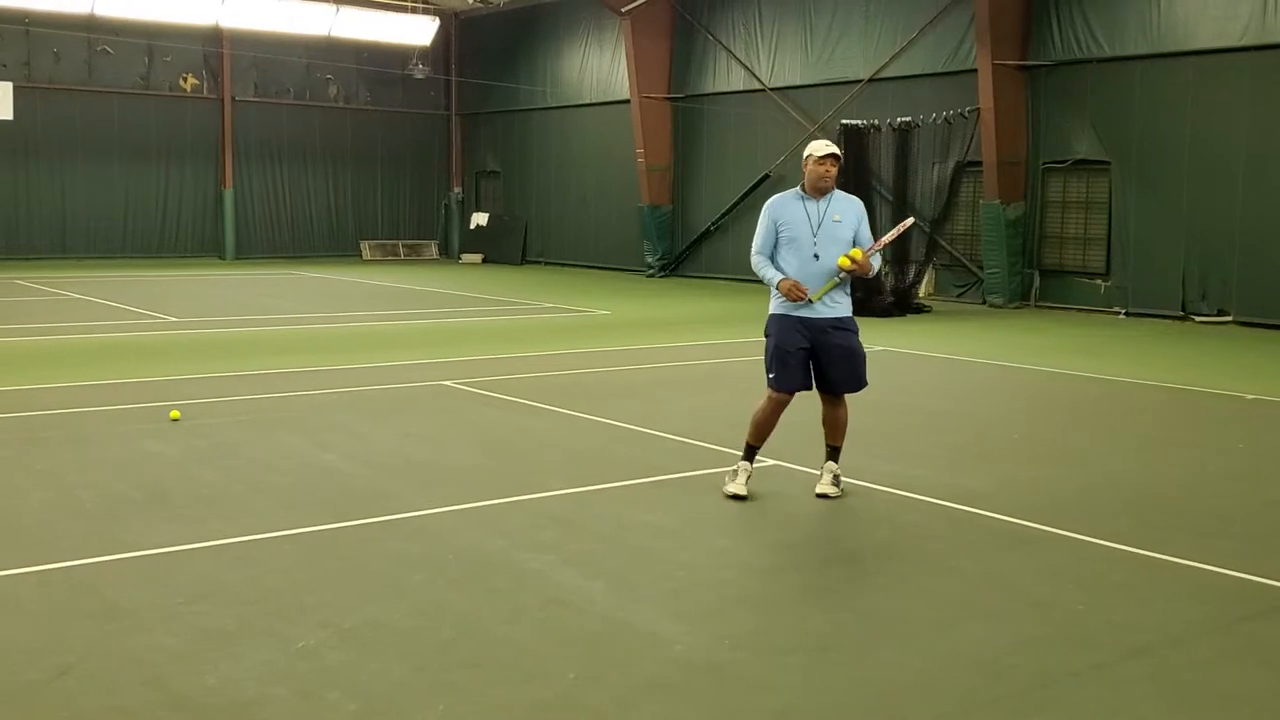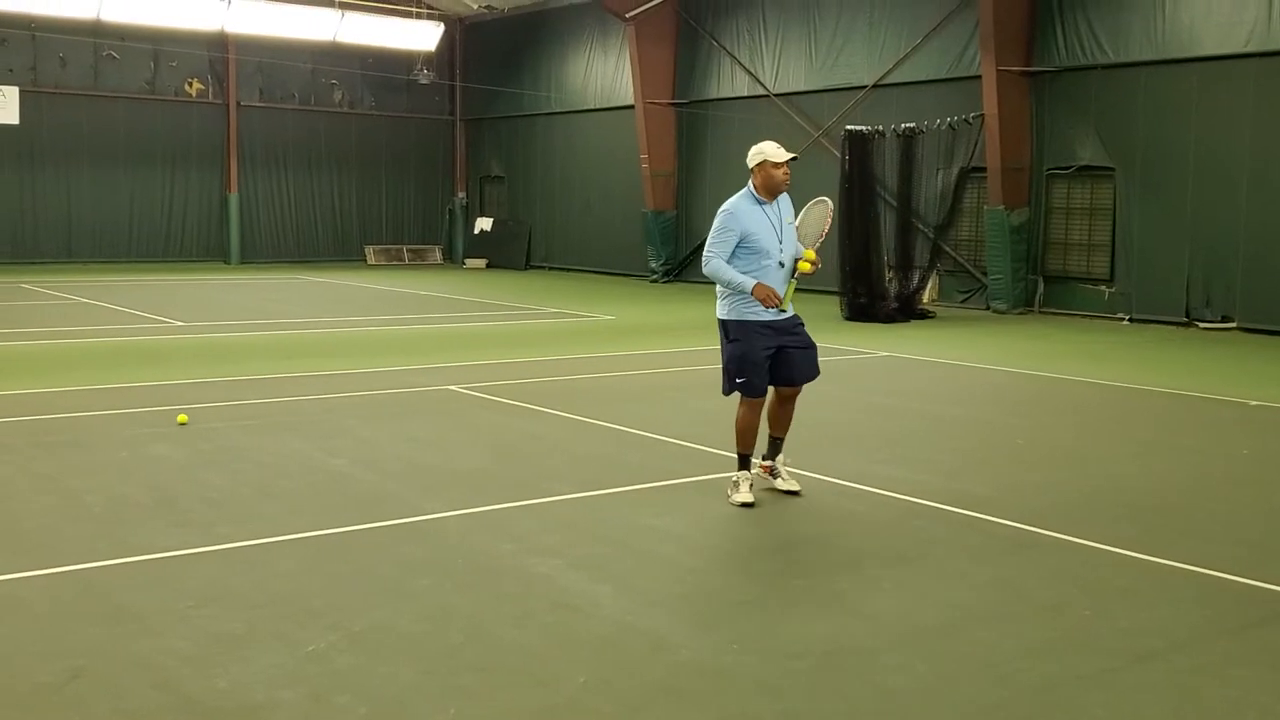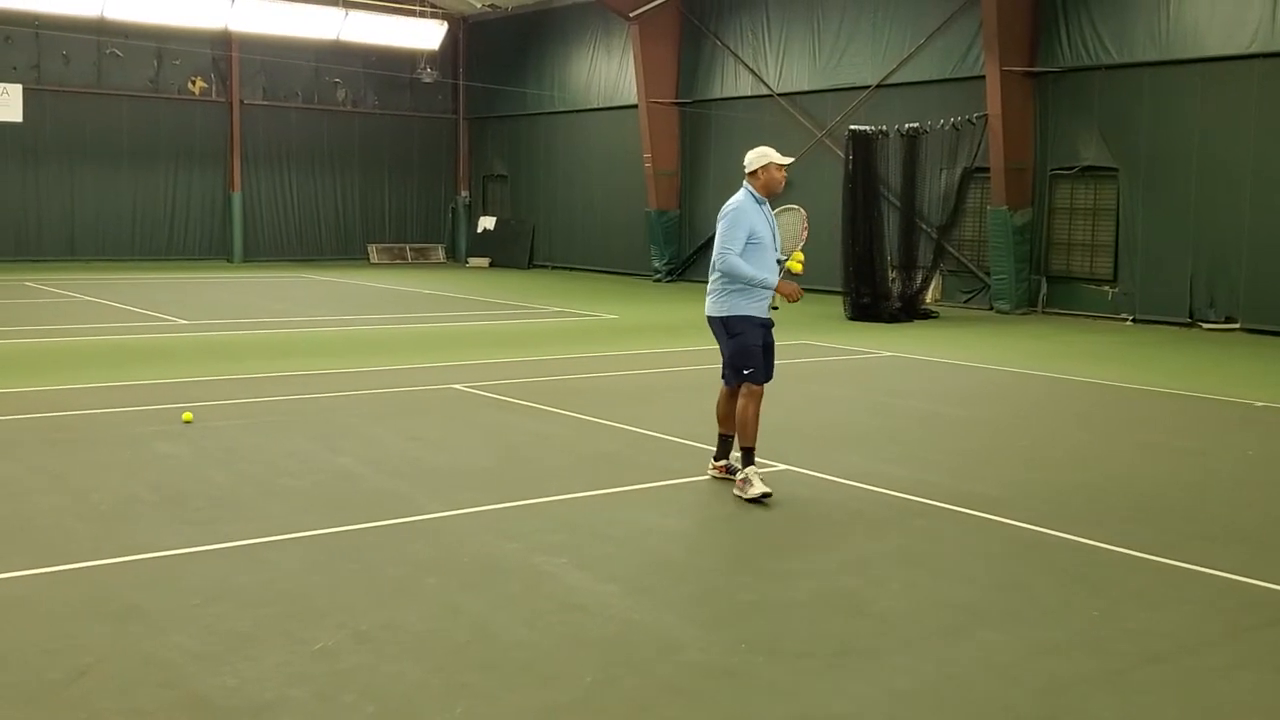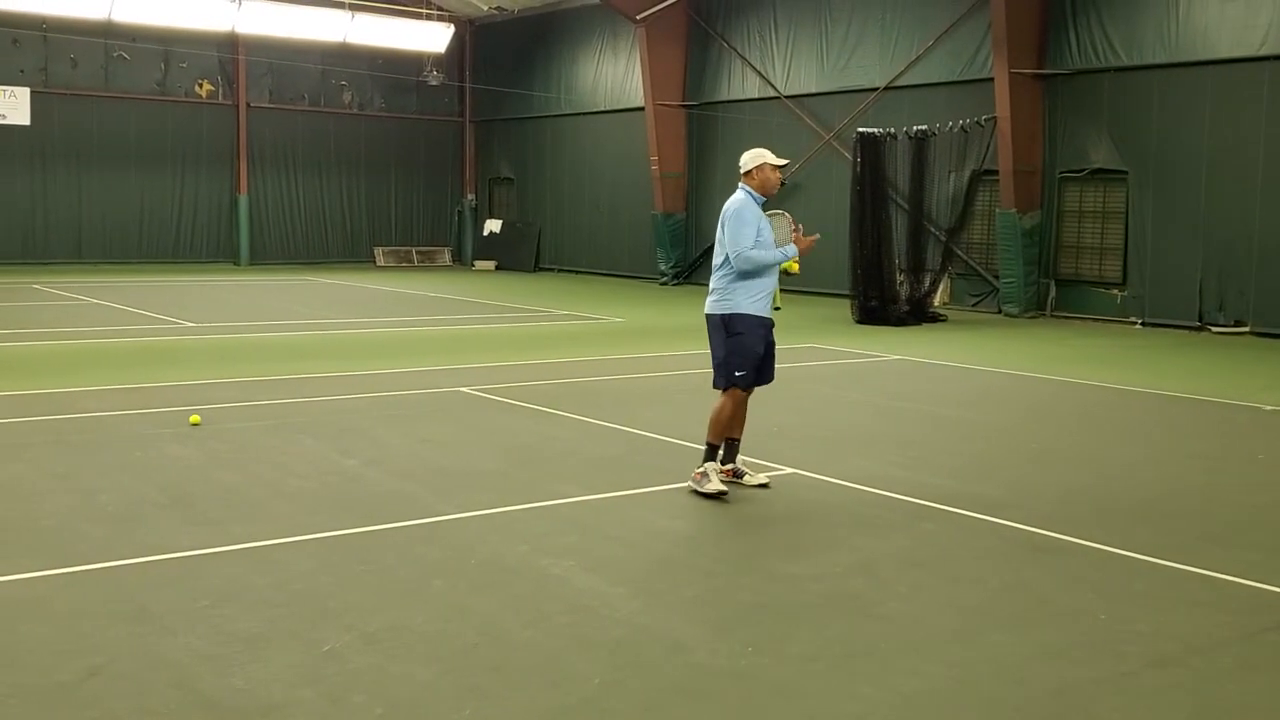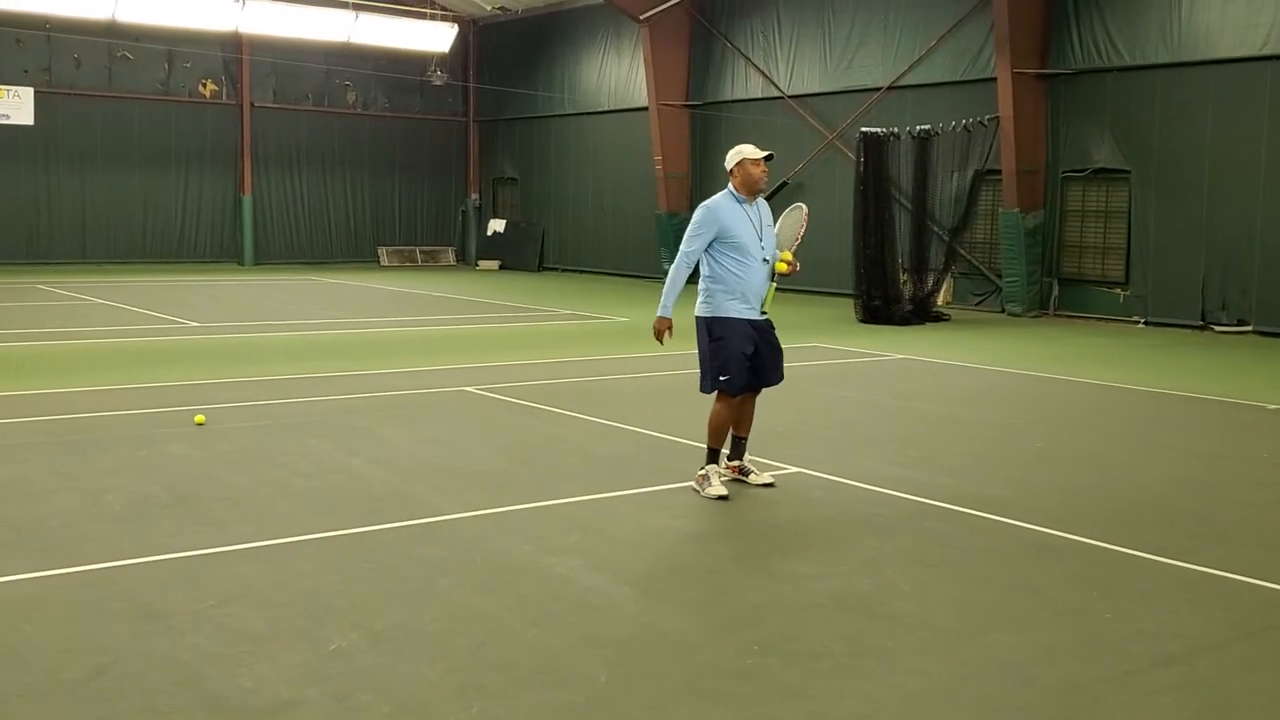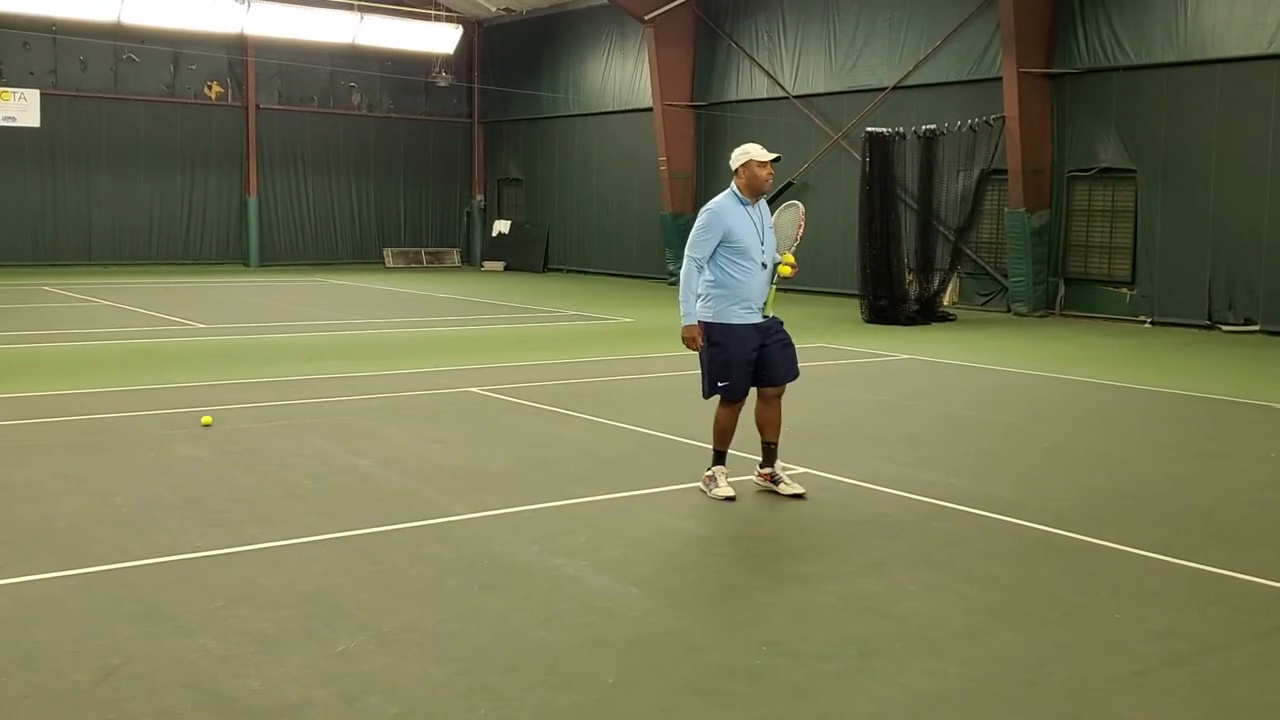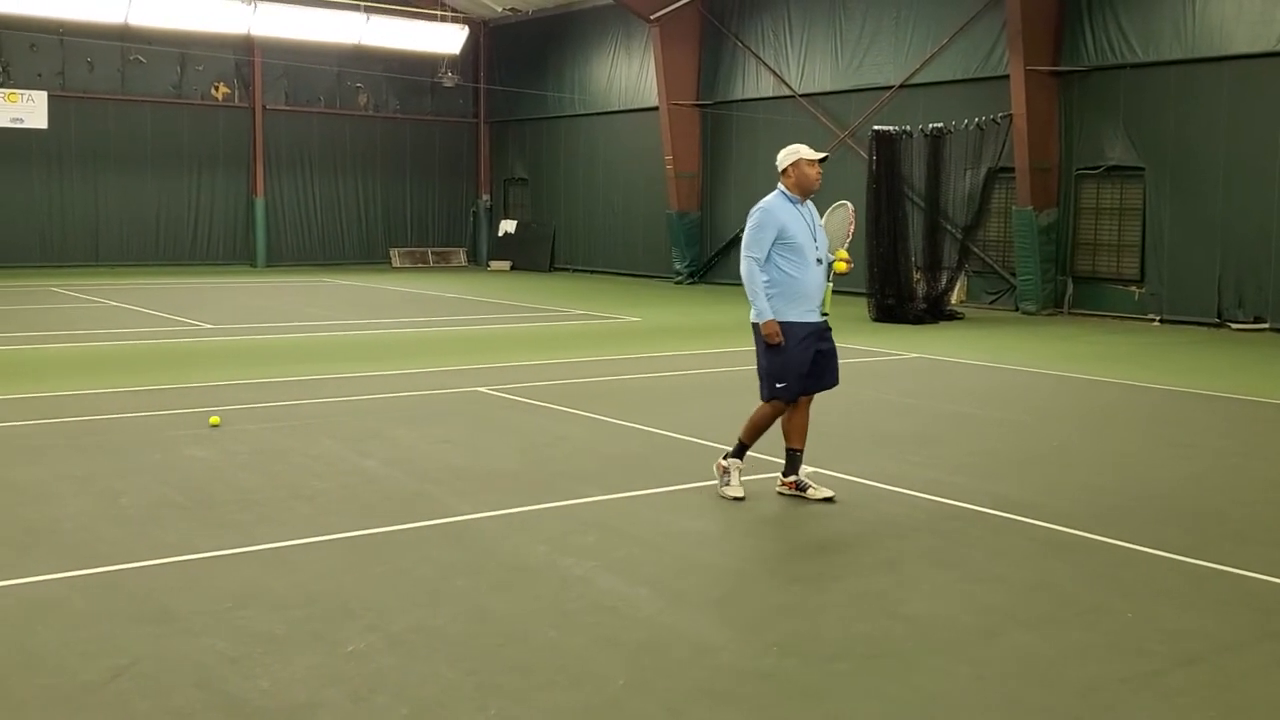
dt=0.7s
person 1, frame 1
left shoulder: (853, 207)
right shoulder: (777, 206)
left elbow: (870, 253)
right elbow: (758, 256)
left wrist: (869, 266)
right wrist: (779, 282)
left hip: (836, 317)
right hip: (788, 316)
left knee: (834, 395)
right knee: (779, 395)
left ankle: (831, 466)
right ankle: (745, 464)
person 1, frame 2
left shoulder: (785, 202)
right shoulder: (734, 212)
right elbow: (711, 263)
left wrist: (804, 258)
right wrist: (752, 287)
left hip: (782, 316)
right hip: (744, 319)
left knee: (789, 388)
right knee: (752, 397)
left ankle: (771, 461)
right ankle: (743, 474)
person 1, frame 3
left shoulder: (762, 207)
right shoulder: (739, 208)
right elbow: (726, 261)
left wrist: (784, 265)
right wrist: (775, 283)
left hip: (751, 311)
right hip: (735, 313)
left knee: (736, 384)
right knee: (752, 387)
left ankle: (721, 460)
right ankle: (747, 474)
person 1, frame 4
left shoulder: (751, 206)
right shoulder: (741, 206)
right elbow: (742, 259)
left wrist: (784, 263)
right wrist: (791, 250)
left hip: (752, 313)
right hip: (734, 313)
left knee: (742, 390)
right knee: (735, 390)
left ankle: (729, 463)
right ankle: (706, 468)
person 1, frame 5
left shoulder: (763, 208)
right shoulder: (714, 209)
right elbow: (684, 260)
left wrist: (783, 265)
right wrist: (665, 310)
left hip: (757, 316)
right hip: (724, 317)
left knee: (751, 389)
right knee: (729, 393)
left ankle: (736, 461)
right ankle: (708, 469)
person 1, frame 6
left shoulder: (762, 208)
right shoulder: (717, 211)
right elbow: (691, 264)
left wrist: (781, 263)
right wrist: (689, 319)
left hip: (762, 319)
right hip: (726, 323)
left knee: (773, 390)
right knee: (733, 398)
left ankle: (768, 469)
right ankle: (715, 471)
person 1, frame 7
left shoulder: (809, 209)
right shoulder: (769, 210)
right elbow: (749, 264)
left wrist: (835, 262)
right wrist: (765, 316)
left hip: (812, 321)
right hip: (782, 323)
left knee: (803, 398)
right knee: (780, 400)
left ankle: (791, 476)
right ankle: (732, 460)
